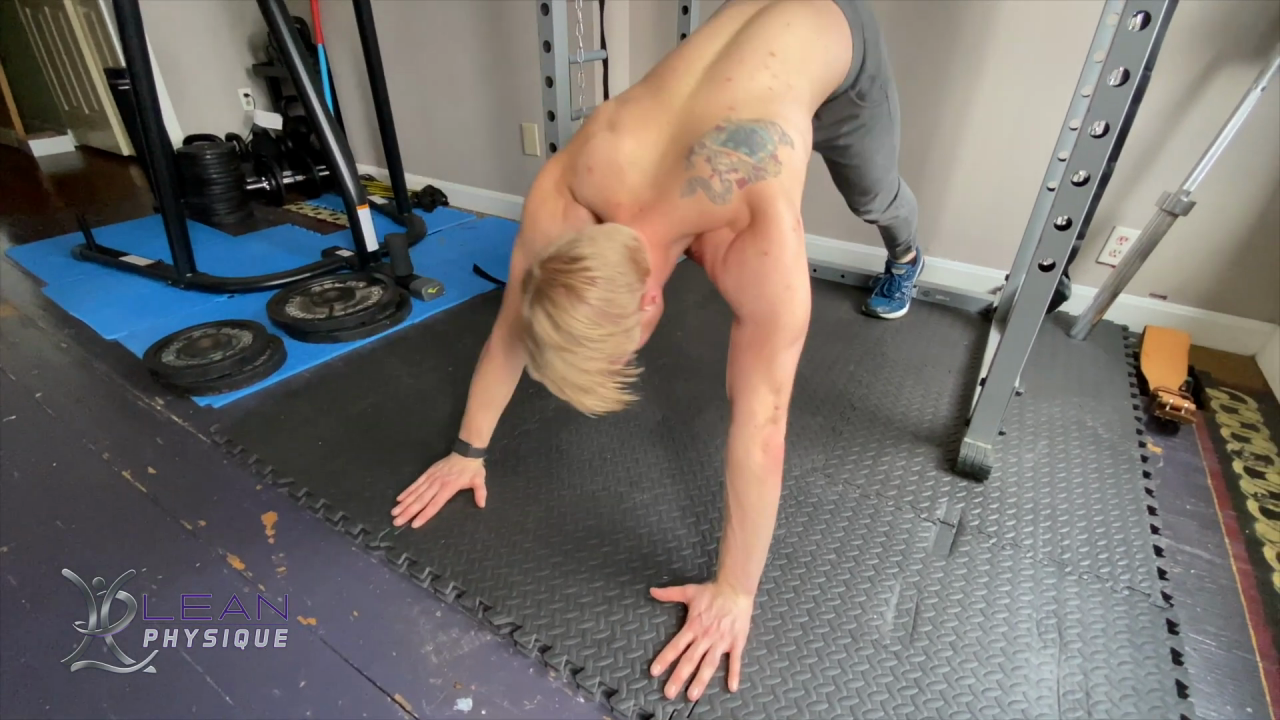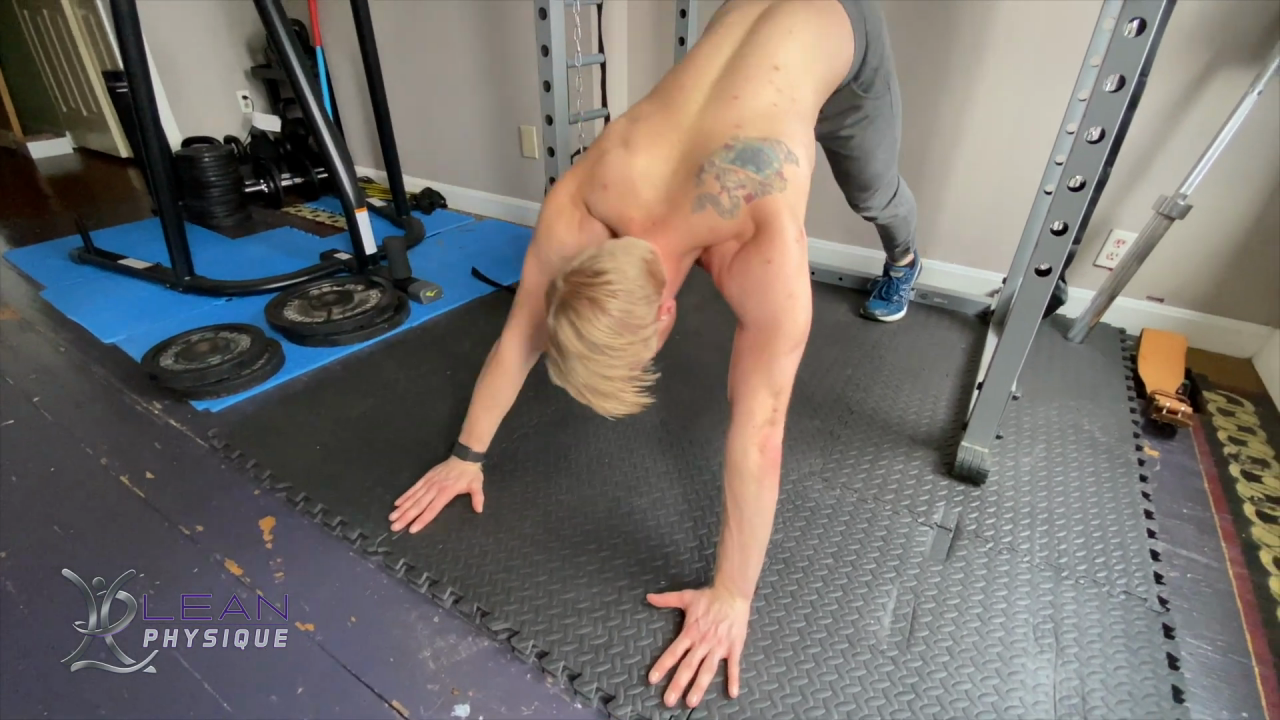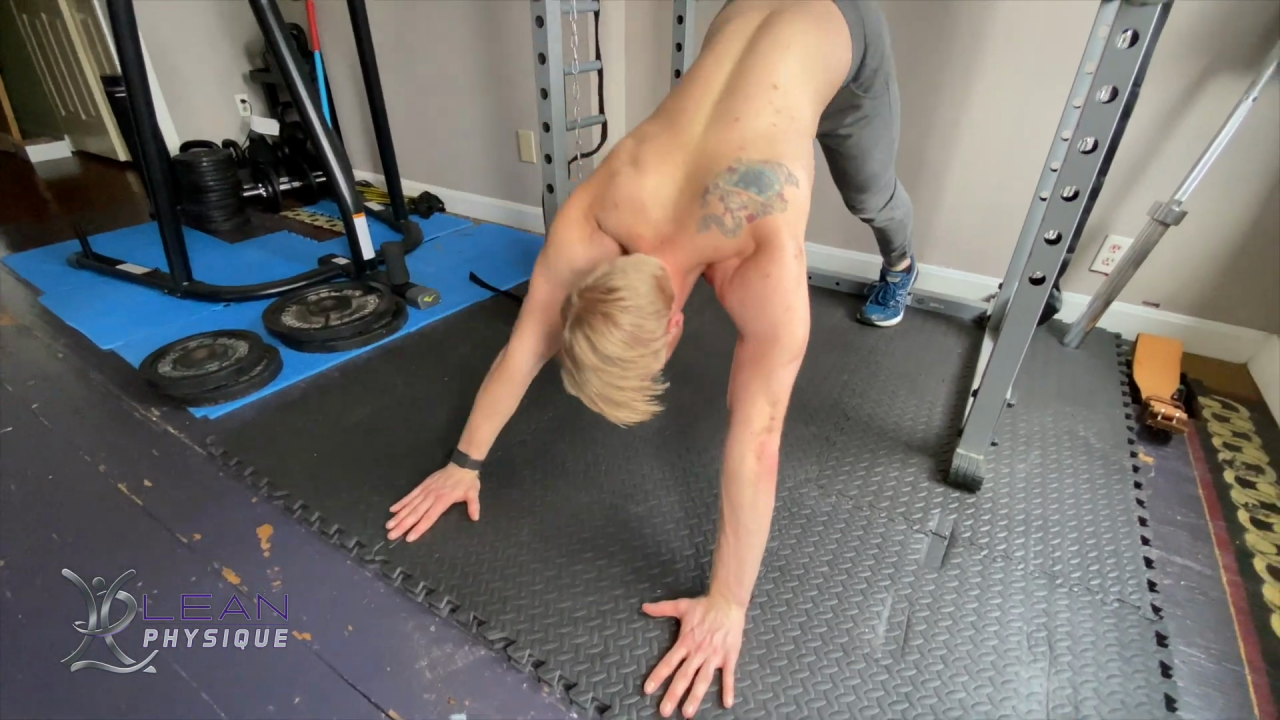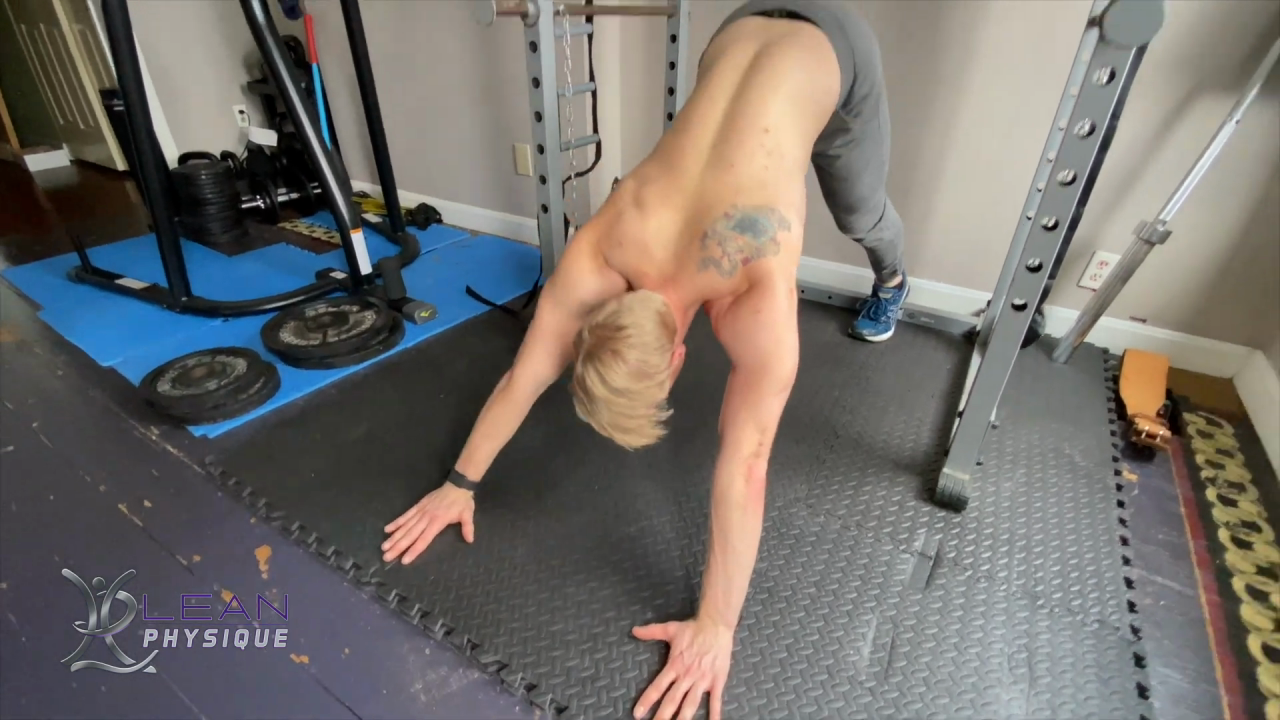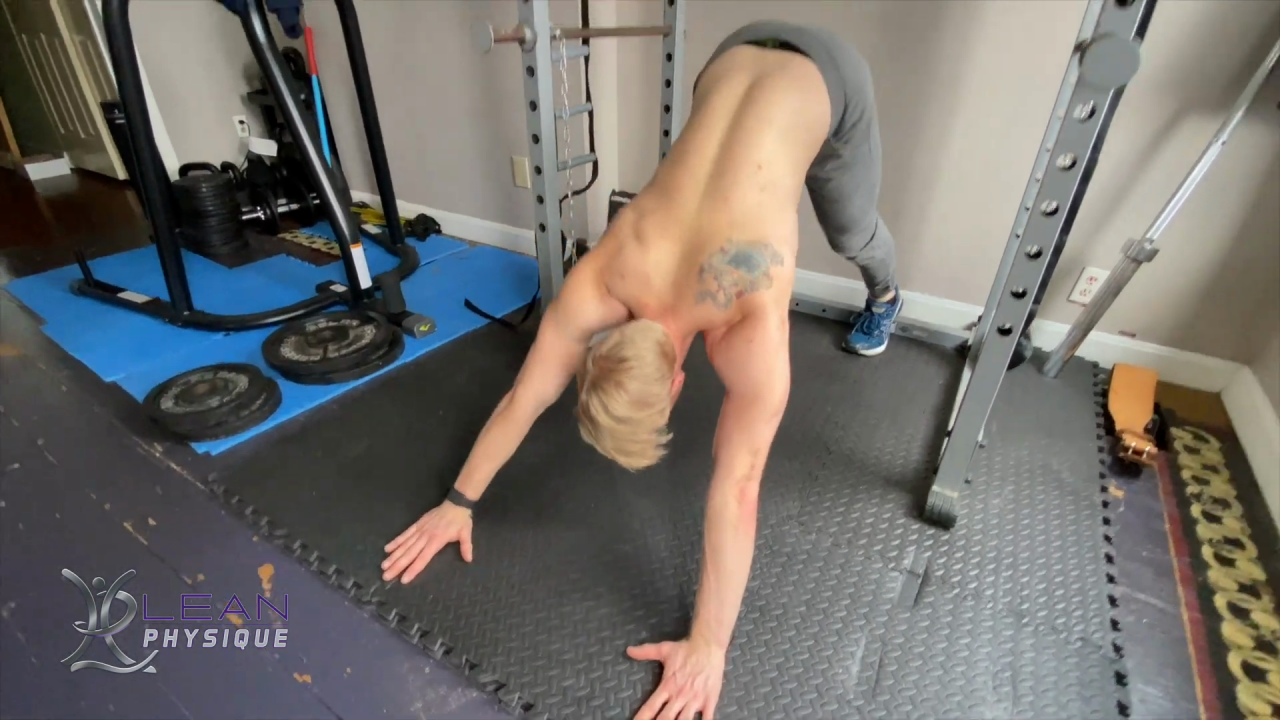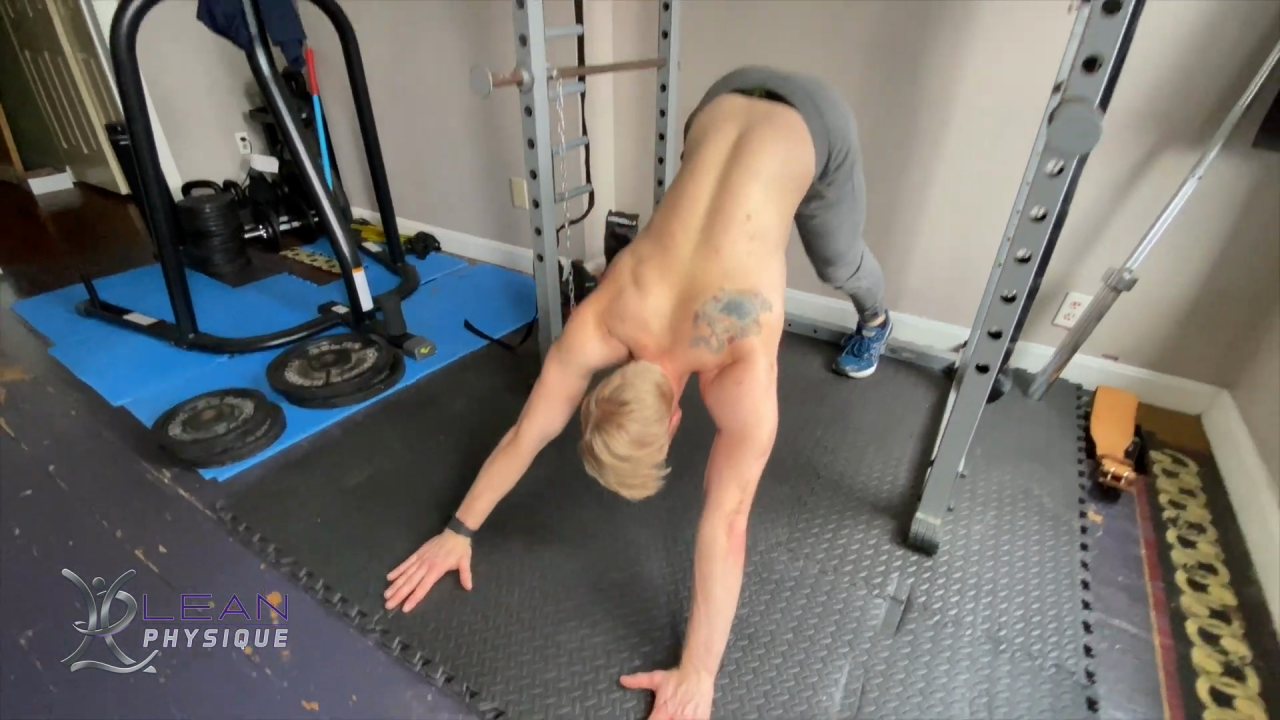
dt=0.1s
person 1, frame 1
left shoulder: (757, 242)
right shoulder: (567, 185)
left elbow: (761, 417)
right elbow: (511, 324)
left knee: (873, 197)
left ankle: (903, 255)
person 1, frame 2
left shoulder: (761, 249)
right shoulder: (582, 204)
left elbow: (758, 426)
right elbow: (518, 340)
right wrist: (467, 456)
left knee: (873, 194)
left ankle: (902, 260)
person 1, frame 3
left shoulder: (763, 266)
right shoulder: (591, 220)
left elbow: (756, 434)
right elbow: (524, 348)
right wrist: (465, 463)
left knee: (870, 196)
left ankle: (898, 264)
person 1, frame 4
left shoulder: (754, 297)
right shoulder: (600, 255)
left elbow: (745, 462)
right elbow: (523, 378)
right wrist: (460, 484)
left knee: (859, 215)
left ankle: (890, 283)
person 1, frame 5
left shoulder: (749, 329)
right shoulder: (600, 284)
left elbow: (737, 485)
right elbow: (524, 397)
left wrist: (708, 650)
right wrist: (459, 502)
left hip: (827, 80)
right hip: (741, 59)
left knee: (851, 232)
left ankle: (883, 297)
person 1, frame 6
left shoulder: (739, 368)
right shoulder: (603, 321)
left elbow: (726, 519)
right elbow: (527, 433)
right wrist: (457, 531)
left hip: (812, 123)
right hip: (731, 103)
left knee: (838, 264)
left ankle: (872, 322)
